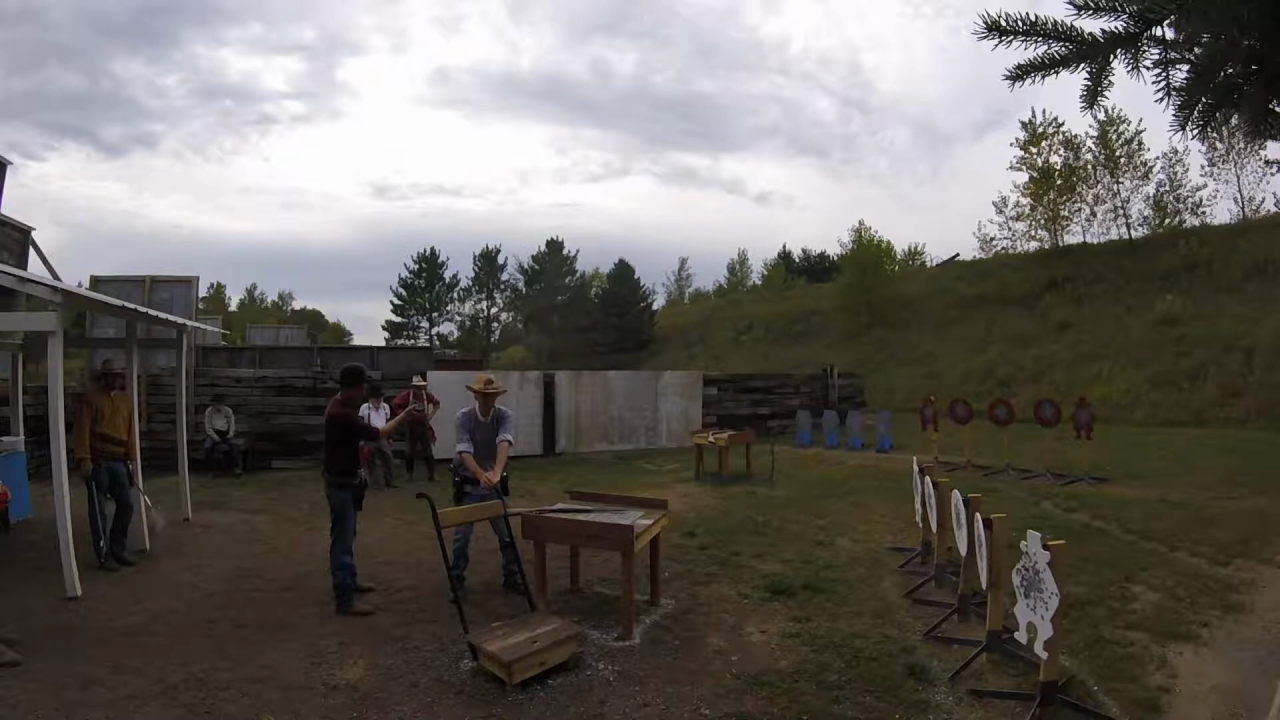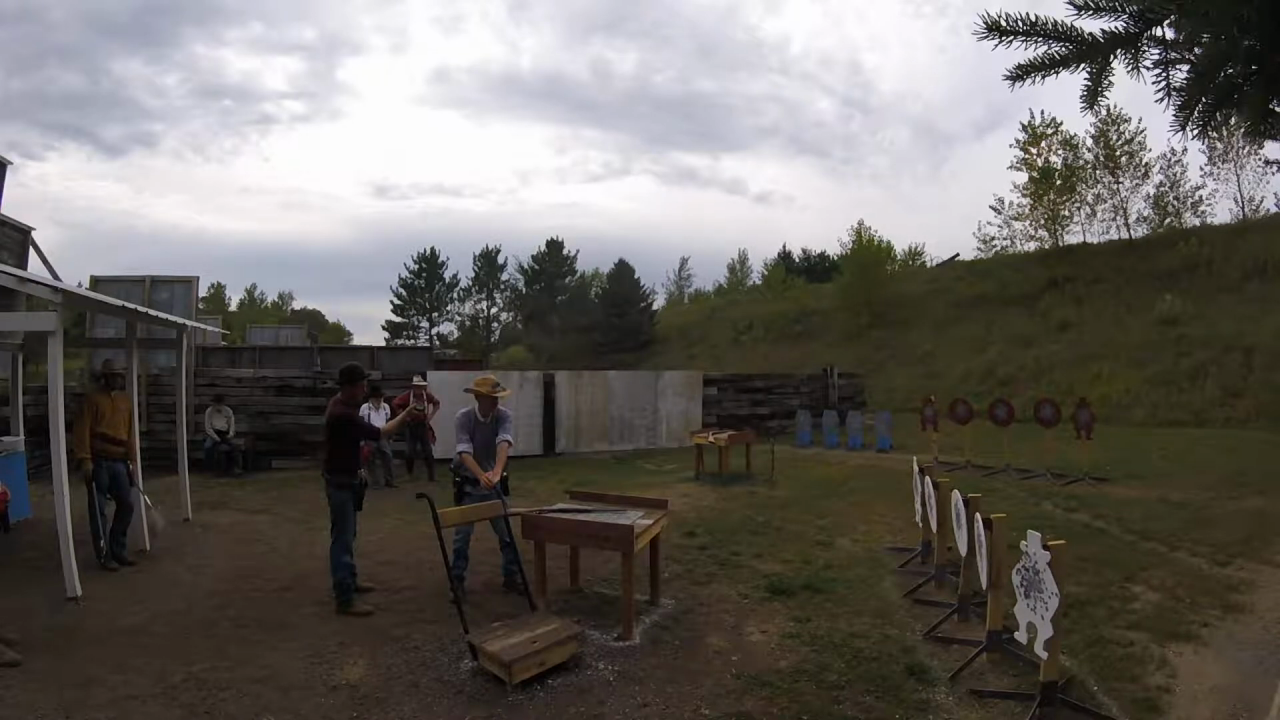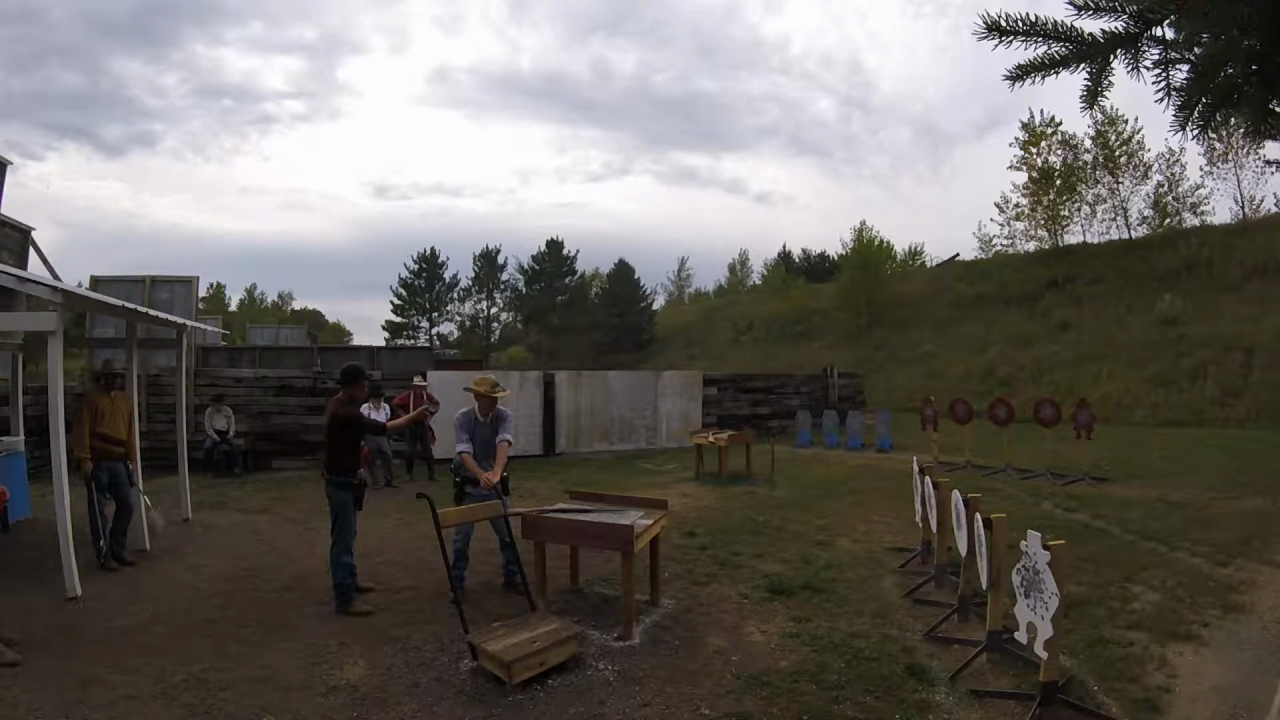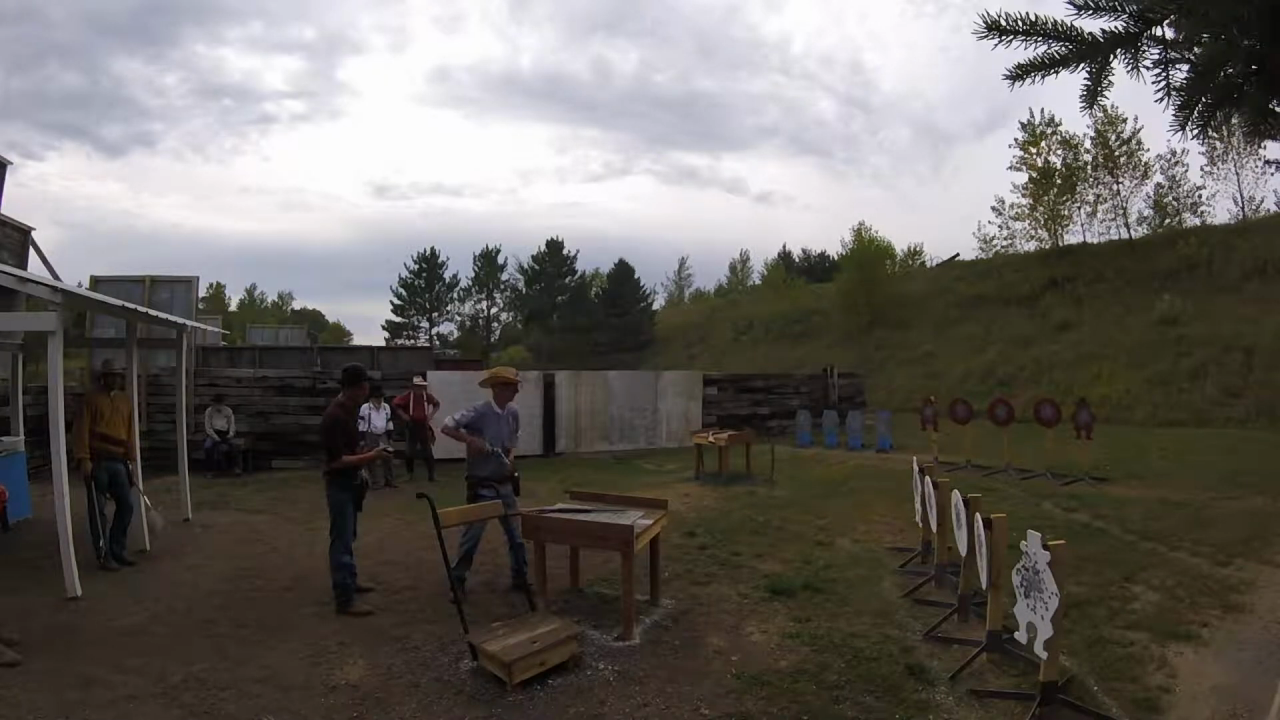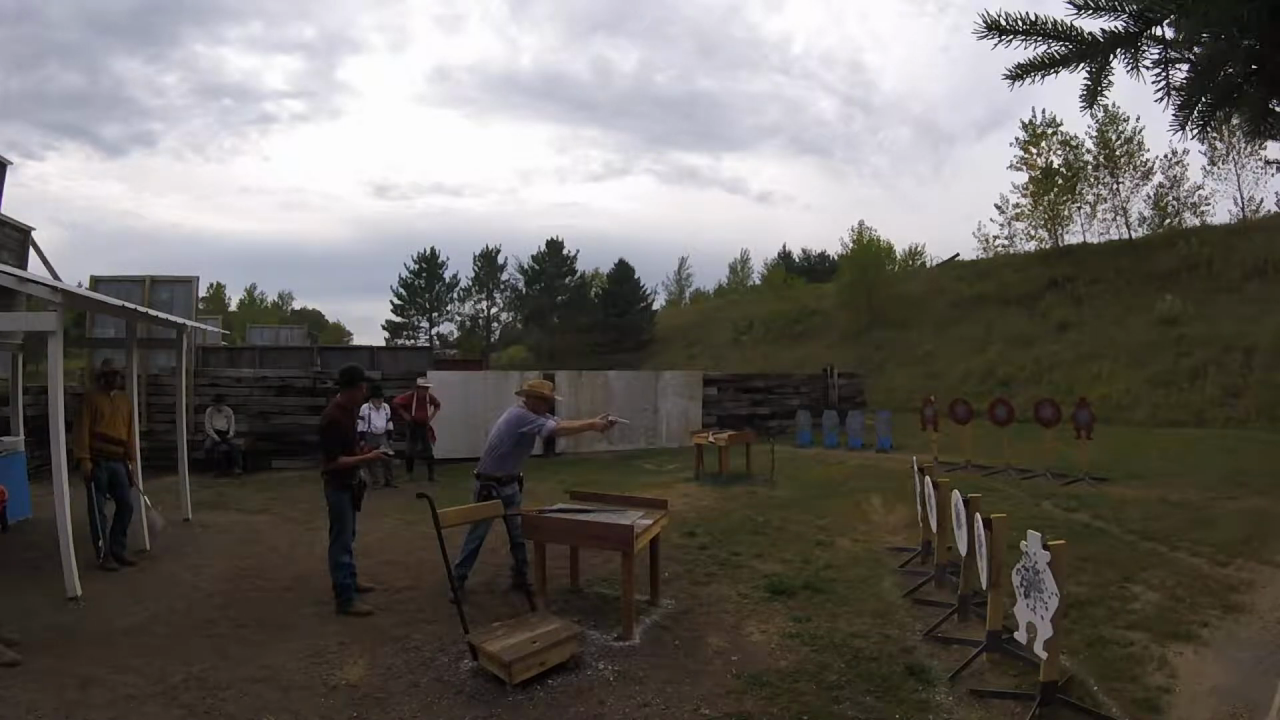
dt=1s
person 1, frame 1
left shoulder: (342, 406)
right shoulder: (341, 414)
right elbow: (377, 434)
right wrist: (405, 416)
left hip: (346, 478)
right hip: (340, 482)
left knee: (347, 535)
right knee: (342, 539)
left ankle: (349, 580)
right ankle: (344, 600)
person 1, frame 2
left shoulder: (342, 405)
right shoulder: (342, 414)
right elbow: (379, 433)
right wrist: (406, 416)
left hip: (347, 477)
right hip: (340, 481)
left knee: (348, 535)
right knee: (342, 538)
left ankle: (350, 580)
right ankle: (344, 600)
person 1, frame 3
left shoulder: (340, 404)
right shoulder: (344, 414)
right elbow: (382, 428)
right wrist: (415, 416)
left hip: (346, 478)
right hip: (340, 482)
left knee: (348, 535)
right knee: (342, 539)
left ankle: (350, 580)
right ankle: (345, 600)
person 1, frame 4
left shoulder: (350, 409)
right shoulder: (334, 417)
right elbow: (336, 460)
left wrist: (365, 454)
right wrist: (369, 457)
left hip: (350, 481)
right hip: (339, 484)
left knee: (348, 536)
right knee: (341, 540)
left ankle: (350, 580)
right ankle: (344, 600)
person 1, frame 5
left shoulder: (350, 410)
right shoulder: (332, 418)
right elbow: (334, 461)
left wrist: (363, 454)
right wrist: (367, 458)
left hip: (349, 481)
right hip: (338, 484)
left knee: (348, 536)
right knee: (341, 540)
left ankle: (350, 580)
right ankle: (344, 599)
person 2, frame 1
left shoulder: (504, 415)
right shoulder: (463, 417)
left elbow: (504, 444)
right elbow: (464, 452)
left wrist: (496, 472)
right wrist: (481, 475)
left hip: (495, 484)
right hip: (468, 484)
left knee: (506, 533)
right knee: (462, 535)
left ankle: (511, 577)
right ankle: (457, 581)
person 2, frame 2
left shoulder: (504, 416)
right shoulder: (463, 418)
left elbow: (503, 445)
right elbow: (464, 453)
left wrist: (496, 472)
right wrist: (481, 475)
left hip: (495, 483)
right hip: (469, 485)
left knee: (506, 533)
right knee: (462, 535)
left ankle: (511, 577)
right ankle: (457, 582)
person 2, frame 3
left shoulder: (504, 416)
right shoulder: (463, 418)
left elbow: (503, 444)
right elbow: (464, 453)
left wrist: (496, 472)
right wrist: (481, 475)
left hip: (495, 485)
right hip: (469, 486)
left knee: (507, 533)
right knee: (462, 535)
left ankle: (511, 577)
right ankle: (457, 582)
person 2, frame 4
left shoulder: (513, 412)
right shoulder: (479, 412)
right elbow: (447, 427)
left wrist: (511, 455)
right wrist: (471, 441)
left hip: (505, 484)
right hip: (482, 486)
left knee: (515, 534)
right knee: (472, 535)
left ankle: (520, 578)
right ankle: (458, 580)
person 2, frame 5
left shoulder: (533, 414)
right shoulder: (520, 416)
left elbow: (561, 423)
right elbow: (558, 431)
left wrist: (594, 422)
right wrist: (591, 425)
left hip: (510, 483)
right hip: (490, 485)
left knee: (518, 533)
right knee: (477, 534)
left ankle: (520, 578)
right ankle: (458, 581)
person 3, frame 1
left shoulder: (125, 400)
right shoulder: (92, 399)
right elbow: (81, 430)
left wrist: (131, 459)
right wrist: (84, 459)
left hip: (118, 462)
right hip: (98, 462)
left knee: (126, 506)
right knee: (98, 510)
left ankle: (118, 550)
right ankle: (104, 556)
person 3, frame 2
left shoulder: (125, 400)
right shoulder: (93, 399)
right elbow: (82, 430)
left wrist: (131, 459)
right wrist: (84, 460)
left hip: (118, 462)
right hip: (98, 462)
left knee: (126, 505)
right knee: (98, 510)
left ankle: (118, 550)
right ankle: (104, 555)
person 3, frame 3
left shoulder: (125, 400)
right shoulder: (92, 398)
right elbow: (82, 430)
left wrist: (130, 458)
right wrist: (84, 459)
left hip: (118, 462)
right hip: (97, 462)
left knee: (126, 506)
right knee: (98, 510)
left ankle: (117, 550)
right ankle: (104, 555)
person 3, frame 4
left shoulder: (125, 400)
right shoulder: (92, 399)
right elbow: (81, 430)
left wrist: (130, 458)
right wrist: (83, 459)
left hip: (118, 462)
right hip: (97, 462)
left knee: (126, 506)
right knee: (98, 510)
left ankle: (117, 550)
right ankle: (104, 555)
person 3, frame 5
left shoulder: (124, 400)
right shoulder: (91, 398)
right elbow: (82, 429)
left wrist: (130, 459)
right wrist: (83, 458)
left hip: (118, 462)
right hip: (97, 462)
left knee: (126, 506)
right knee: (98, 510)
left ankle: (118, 550)
right ankle: (104, 556)
